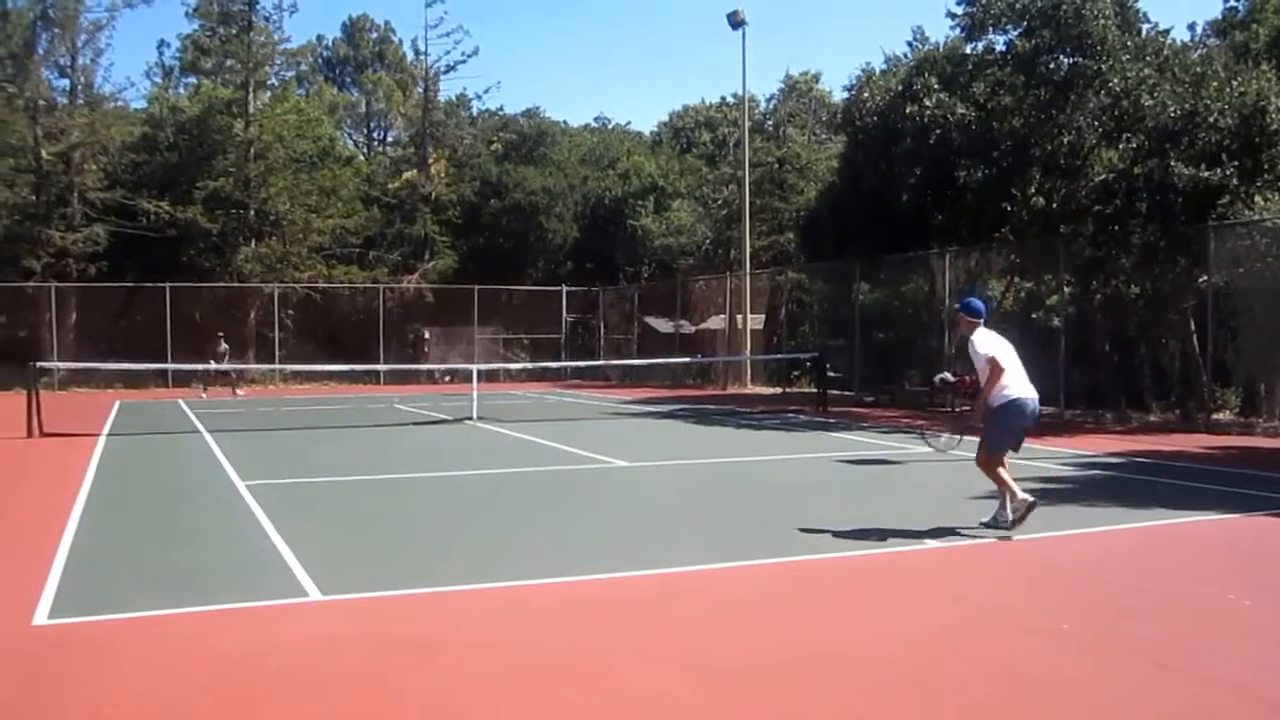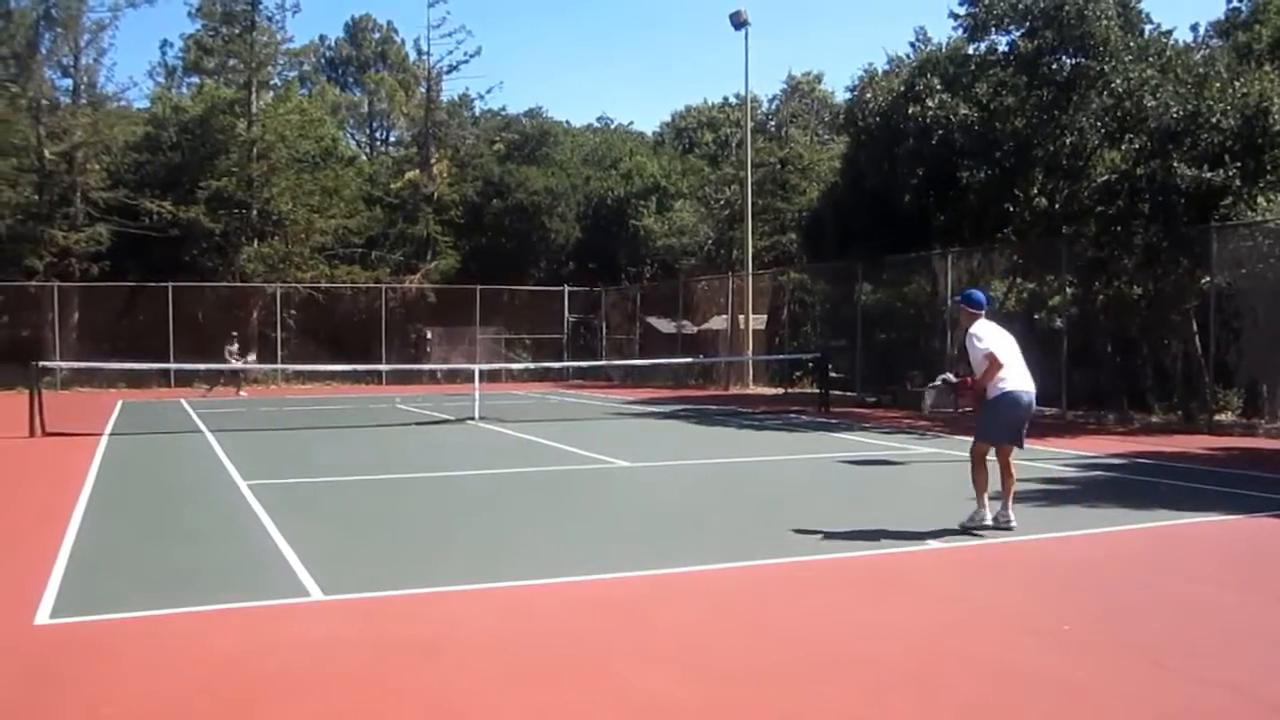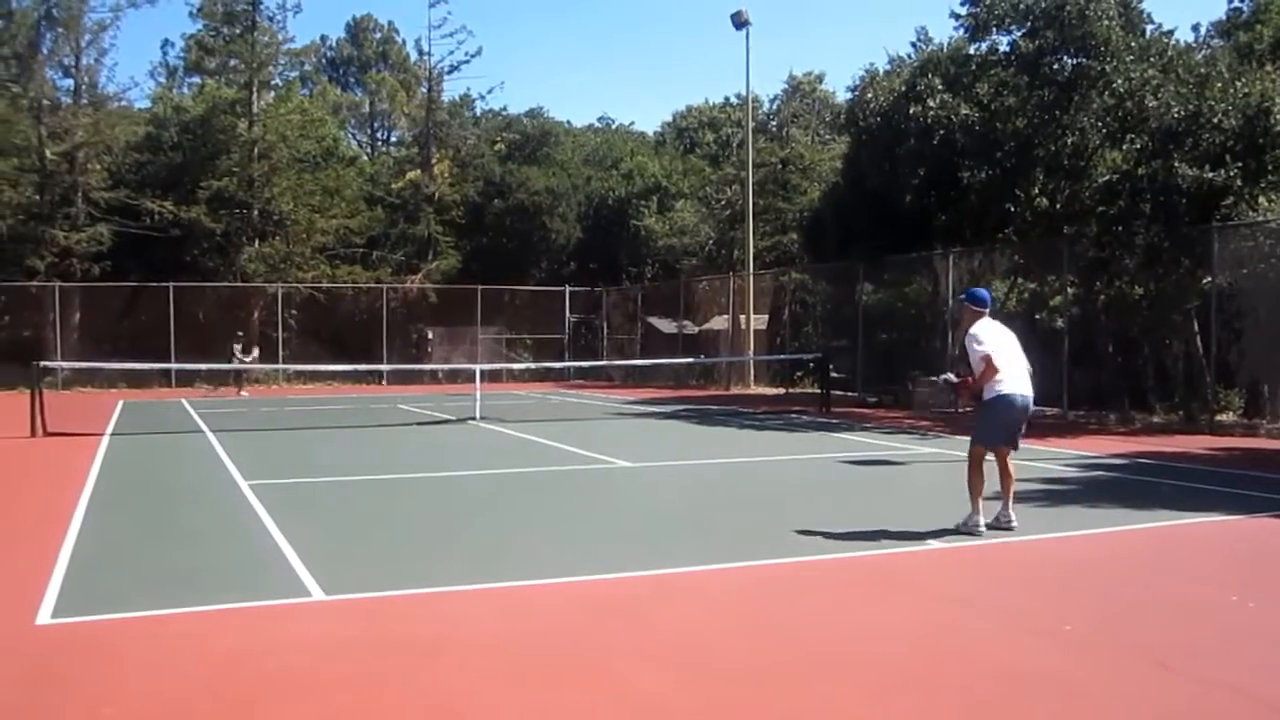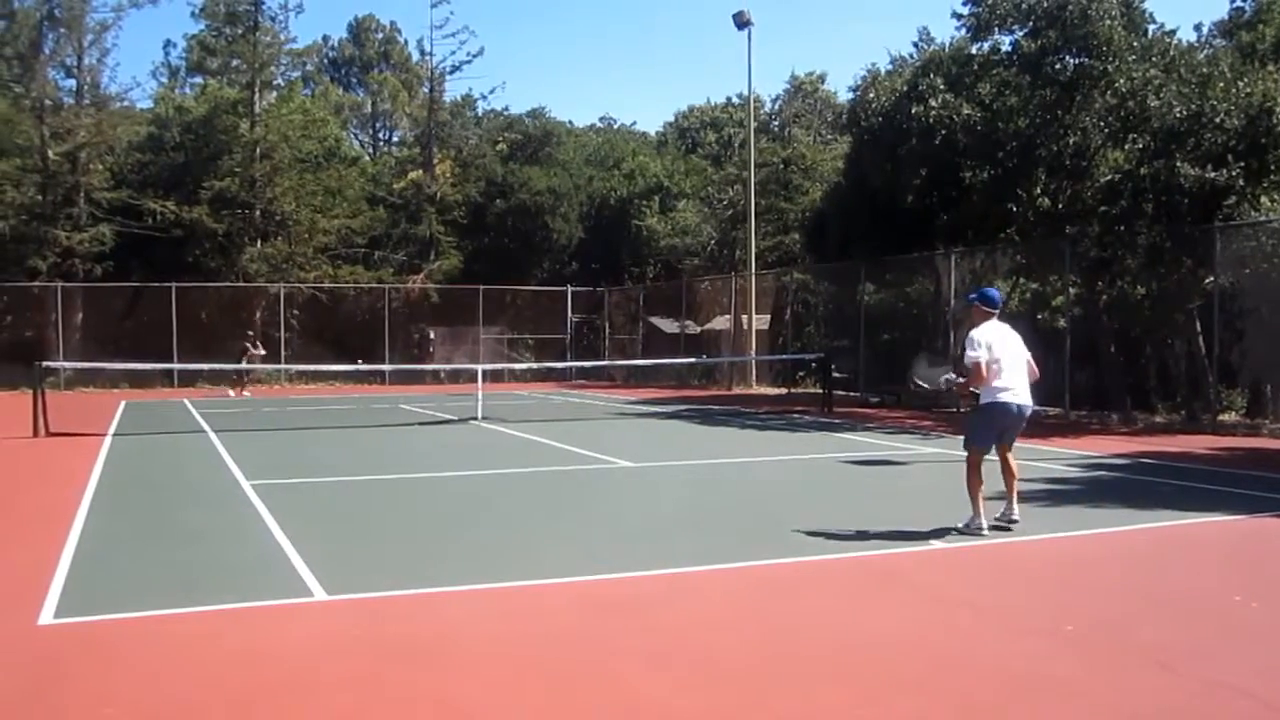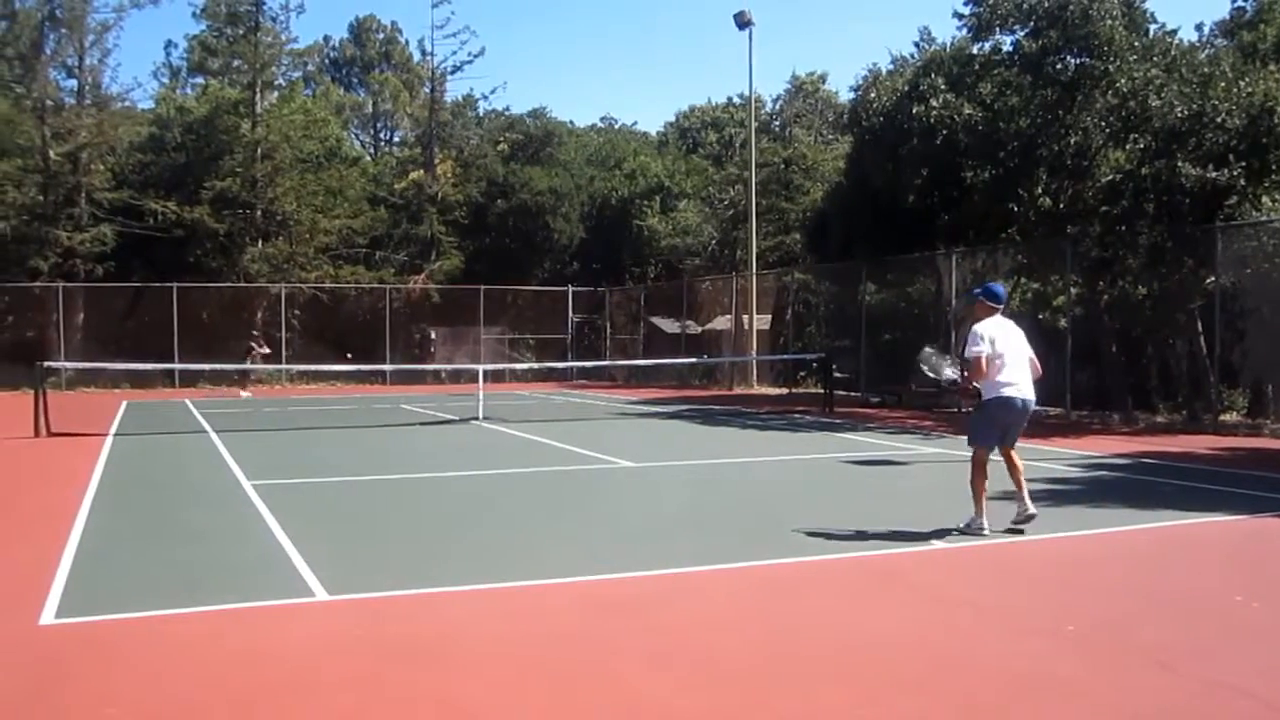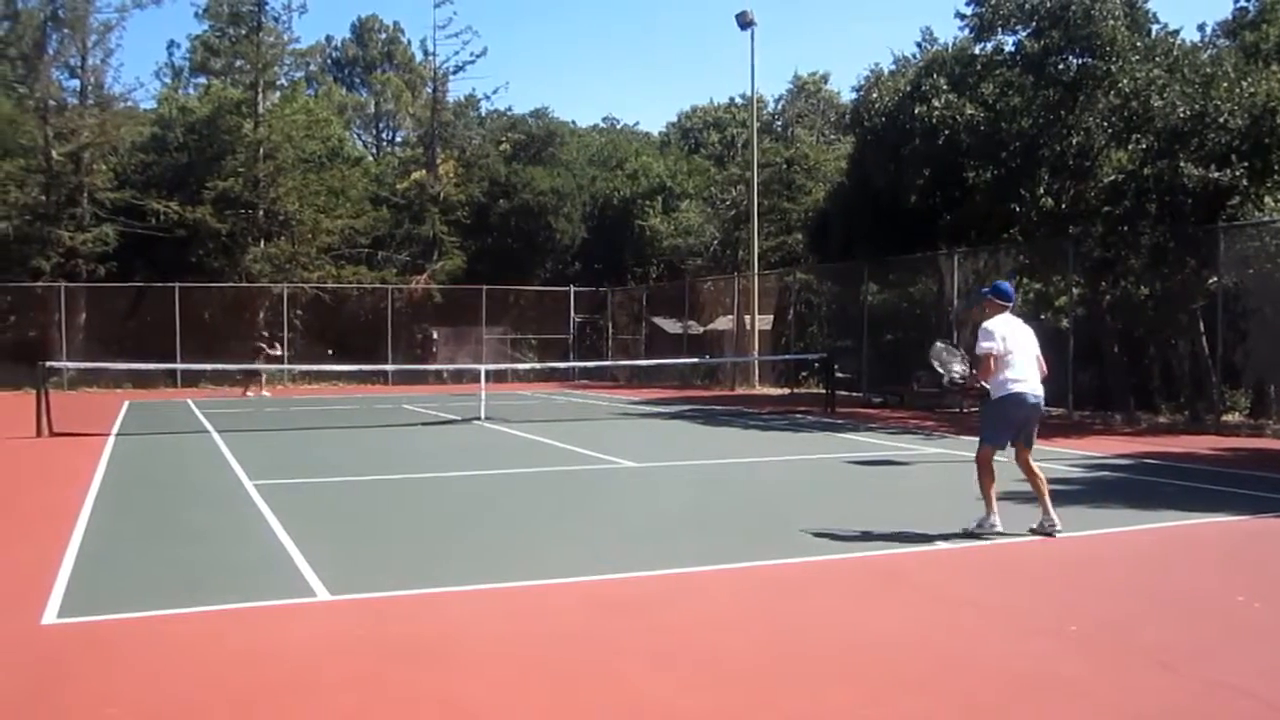
dt=0.1s
person 1, frame 1
left shoulder: (977, 340)
right shoulder: (994, 337)
left elbow: (999, 368)
left wrist: (981, 399)
right wrist: (985, 399)
left hip: (1012, 403)
right hip: (1030, 401)
left knee: (984, 460)
right knee: (996, 457)
left ankle: (1020, 498)
right ankle: (1005, 512)
person 1, frame 2
left shoulder: (975, 332)
right shoulder: (997, 330)
left elbow: (997, 363)
left wrist: (977, 386)
right wrist: (981, 385)
left hip: (1005, 396)
right hip: (1027, 394)
left knee: (978, 453)
right knee: (1003, 454)
left ankle: (982, 512)
right ankle: (1006, 513)
person 1, frame 3
left shoulder: (976, 332)
right shoulder: (1004, 330)
left elbow: (992, 367)
right elbow: (1027, 369)
left wrist: (973, 385)
left hip: (1000, 399)
right hip: (1025, 398)
left knee: (976, 457)
right knee: (1003, 455)
left ankle: (976, 517)
right ankle: (1006, 512)
person 1, frame 4
left shoulder: (977, 335)
right shoulder: (1012, 334)
left elbow: (979, 375)
right elbow: (1034, 373)
left wrist: (965, 385)
left hip: (996, 404)
right hip: (1024, 404)
left knee: (974, 460)
right knee: (1004, 452)
left ankle: (978, 520)
right ankle: (1011, 508)
person 1, frame 5
left shoulder: (980, 329)
right shoulder: (1016, 330)
left elbow: (979, 370)
right elbow: (1036, 370)
left wrist: (967, 379)
left hip: (999, 400)
right hip: (1026, 399)
left knee: (979, 459)
right knee: (1008, 451)
left ankle: (979, 519)
right ankle: (1025, 504)
person 1, frame 6
left shoulder: (990, 326)
right shoulder: (1025, 328)
left elbow: (987, 367)
right elbow: (1042, 369)
left wrist: (976, 377)
left hip: (1009, 397)
right hip: (1035, 396)
left knee: (984, 457)
right knee: (1024, 458)
left ankle: (990, 518)
right ankle: (1049, 518)
